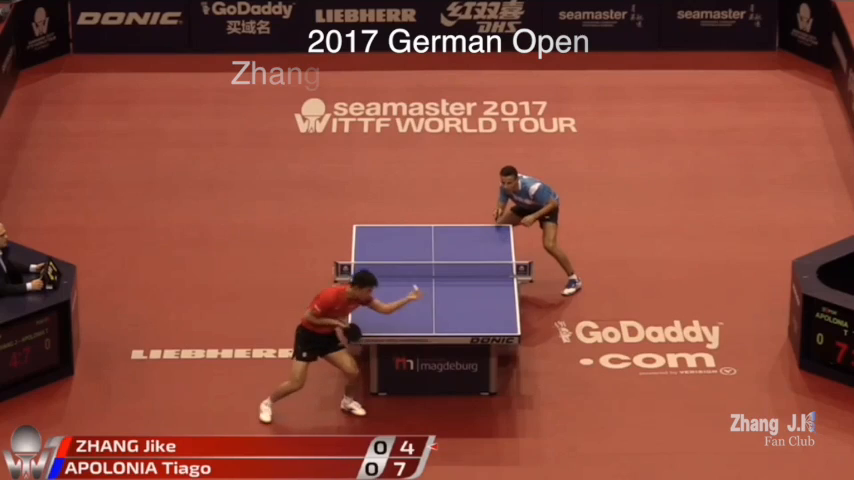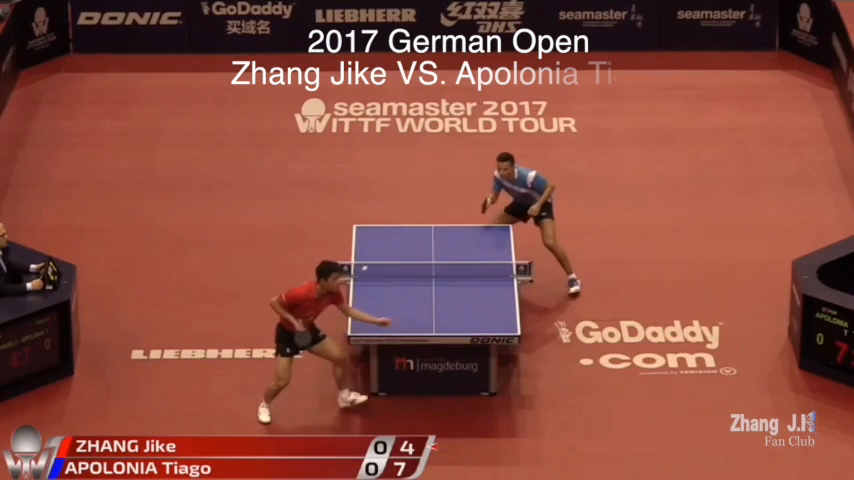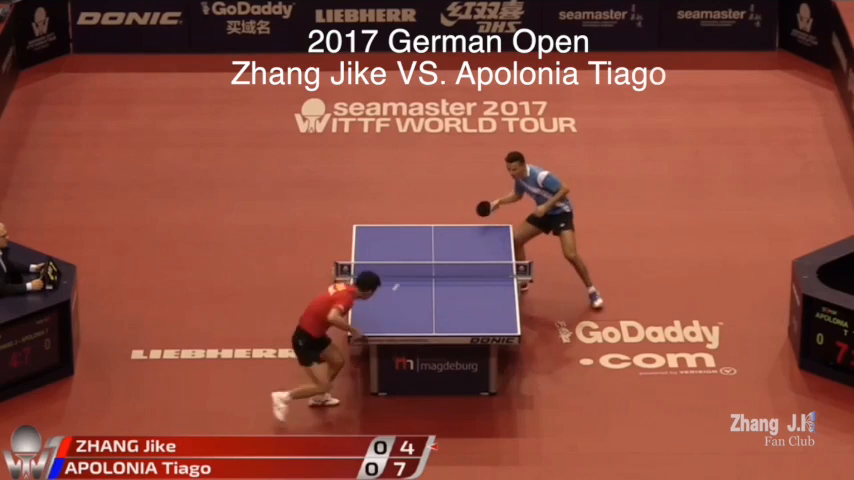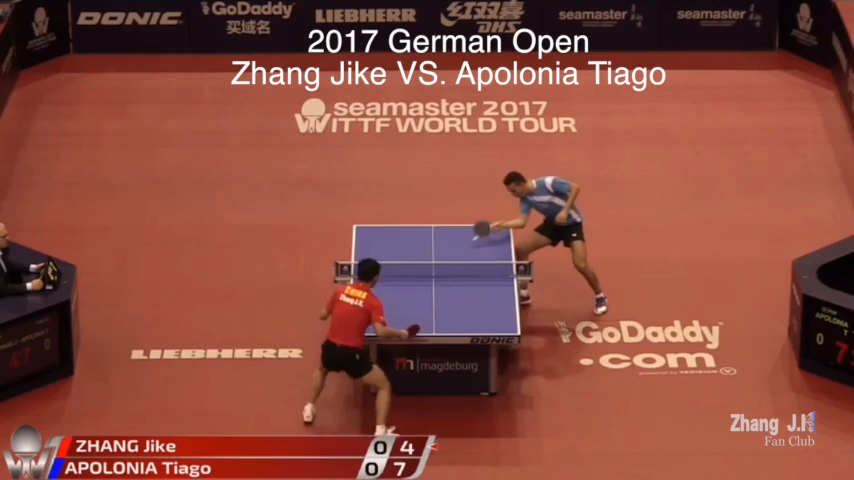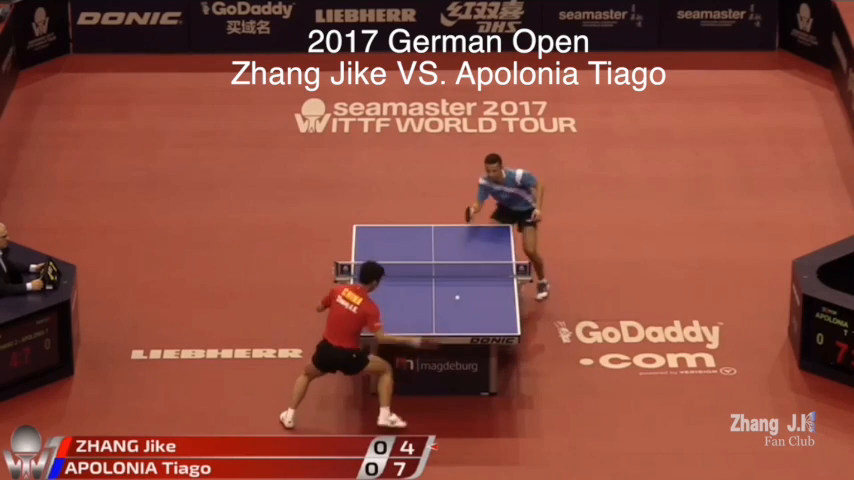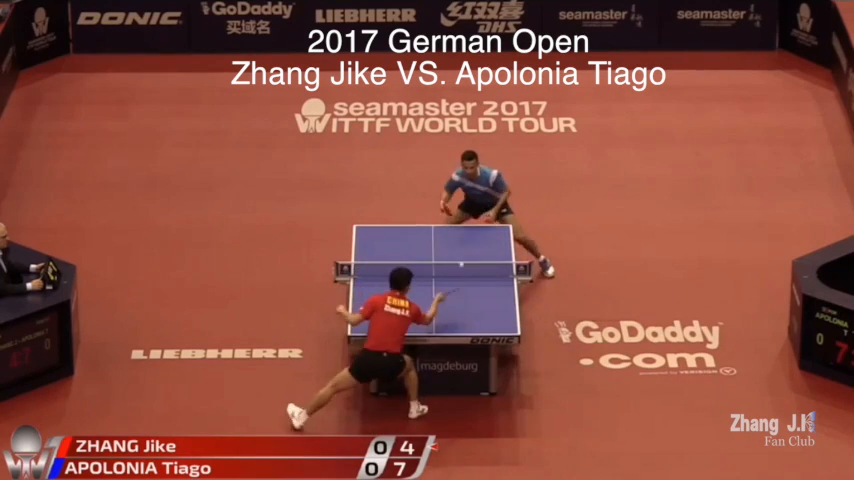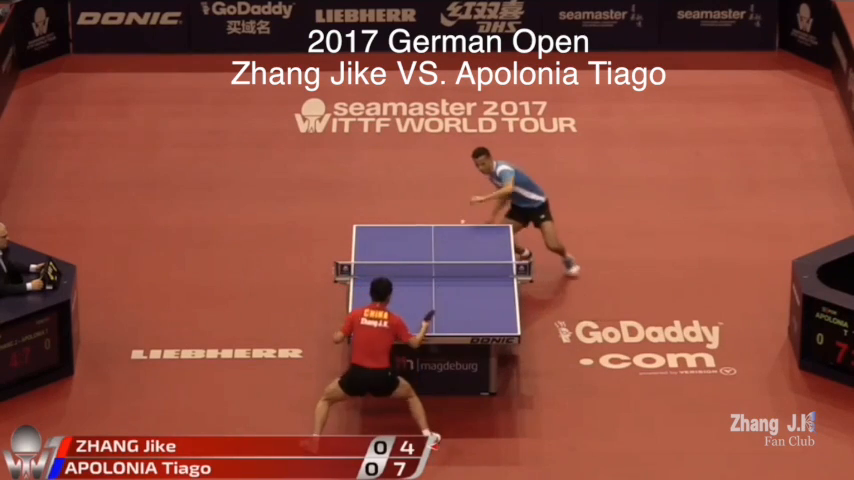
dt=0.4s
person 1, frame 1
left shoulder: (360, 297)
right shoulder: (331, 296)
left elbow: (384, 309)
right elbow: (307, 317)
left wrist: (408, 300)
right wrist: (334, 322)
left hip: (328, 337)
right hip: (307, 336)
left knee: (353, 372)
right knee: (296, 384)
left ankle: (348, 401)
right ankle: (268, 404)
person 1, frame 2
left shoulder: (333, 293)
right shoulder: (301, 293)
left elbow: (349, 311)
right elbow: (274, 302)
left wrist: (376, 321)
right wrist: (293, 320)
left hip: (307, 330)
right hip: (287, 333)
left knee: (341, 357)
right knee: (282, 381)
left ankle: (344, 396)
right ankle: (264, 405)
person 1, frame 3
left shoulder: (344, 289)
right shoulder: (347, 297)
right elbow: (332, 318)
right wrist: (352, 330)
left hip: (315, 334)
right hip: (305, 339)
left knee: (338, 362)
right knee: (322, 386)
left ankle: (318, 398)
right ankle: (283, 397)
person 1, frame 4
left shoulder: (340, 291)
right shoulder: (373, 302)
left elbow: (323, 316)
right elbow: (381, 331)
right wrist: (400, 333)
left hip: (330, 348)
right hip: (352, 354)
left knee: (321, 370)
right knee: (384, 386)
left ankle: (309, 410)
right ankle: (381, 430)
person 1, frame 5
left shoulder: (338, 290)
right shoulder: (369, 307)
left elbow: (319, 308)
right elbow: (381, 338)
right wrist: (409, 341)
left hip: (326, 350)
right hip: (348, 355)
left knee: (306, 376)
right knee: (386, 370)
left ankle: (290, 416)
right ankle: (385, 415)
person 1, frame 6
left shoulder: (376, 300)
right shoulder: (412, 308)
left elbow: (353, 321)
right elbow: (427, 320)
left wrist: (342, 310)
right wrist: (436, 302)
left hip: (368, 358)
right hip: (391, 362)
left knee: (333, 387)
right knee: (409, 365)
left ankle: (301, 416)
right ankle: (415, 407)
person 1, frame 7
left shoulder: (356, 315)
right shoulder: (394, 321)
left elbow: (337, 338)
right elbow: (414, 343)
left wrist: (334, 337)
right wrist: (425, 328)
left hip: (357, 374)
right hip: (381, 376)
left knee: (325, 398)
right knee: (411, 395)
left ankle: (316, 438)
right ankle: (427, 435)
person 2, frame 1
left shoulder: (532, 188)
right shoulder: (505, 186)
left elbow: (554, 203)
right elbow: (501, 205)
left wrist: (533, 216)
right wrist: (498, 212)
left hip: (548, 206)
right hip: (526, 206)
left knee: (549, 244)
left ankle: (574, 279)
person 2, frame 2
left shoulder: (529, 176)
right shoulder: (498, 176)
left elbow: (550, 186)
right elbow: (494, 195)
left wrist: (538, 205)
right wrist: (489, 200)
left hip: (541, 203)
right hip: (520, 203)
left knee: (549, 242)
left ankle: (573, 278)
person 2, frame 3
left shoulder: (541, 176)
right shoulder: (518, 177)
left elbow: (564, 190)
right elbow: (517, 195)
left wrist: (546, 206)
right wrist: (500, 201)
left hip: (562, 212)
right hip: (543, 213)
left knee: (570, 255)
right knee: (515, 240)
left ankle: (592, 291)
right ankle: (521, 280)
person 2, frame 4
left shoulder: (548, 183)
right shoulder: (525, 198)
left elbow: (575, 188)
right elbow: (522, 221)
left wrist: (565, 210)
right wrist: (501, 224)
left hip: (571, 223)
right hip: (552, 224)
left knee: (581, 265)
right knee: (520, 250)
left ankle: (600, 297)
right ankle: (523, 294)
person 2, frame 5
left shoulder: (518, 176)
right shoulder: (484, 182)
left elbow: (538, 185)
right elbow: (479, 204)
left wrist: (538, 208)
right wrist: (473, 210)
left hip: (526, 210)
right hip: (505, 209)
left knee: (530, 250)
left ankle: (542, 283)
person 2, frame 6
left shoulder: (492, 175)
right shoulder: (457, 177)
left elbow: (506, 192)
right elbow: (447, 192)
left wrist: (495, 210)
right wrist: (443, 202)
left hip: (497, 202)
right hip: (473, 202)
left knee: (520, 237)
left ankle: (542, 260)
person 2, frame 7
left shoulder: (503, 171)
right shoulder: (492, 176)
left elbow: (509, 190)
left wrist: (483, 199)
right wrist: (493, 214)
left hip: (537, 205)
right hip: (519, 206)
left knee: (552, 245)
left ankle: (567, 259)
right ankle: (524, 253)
